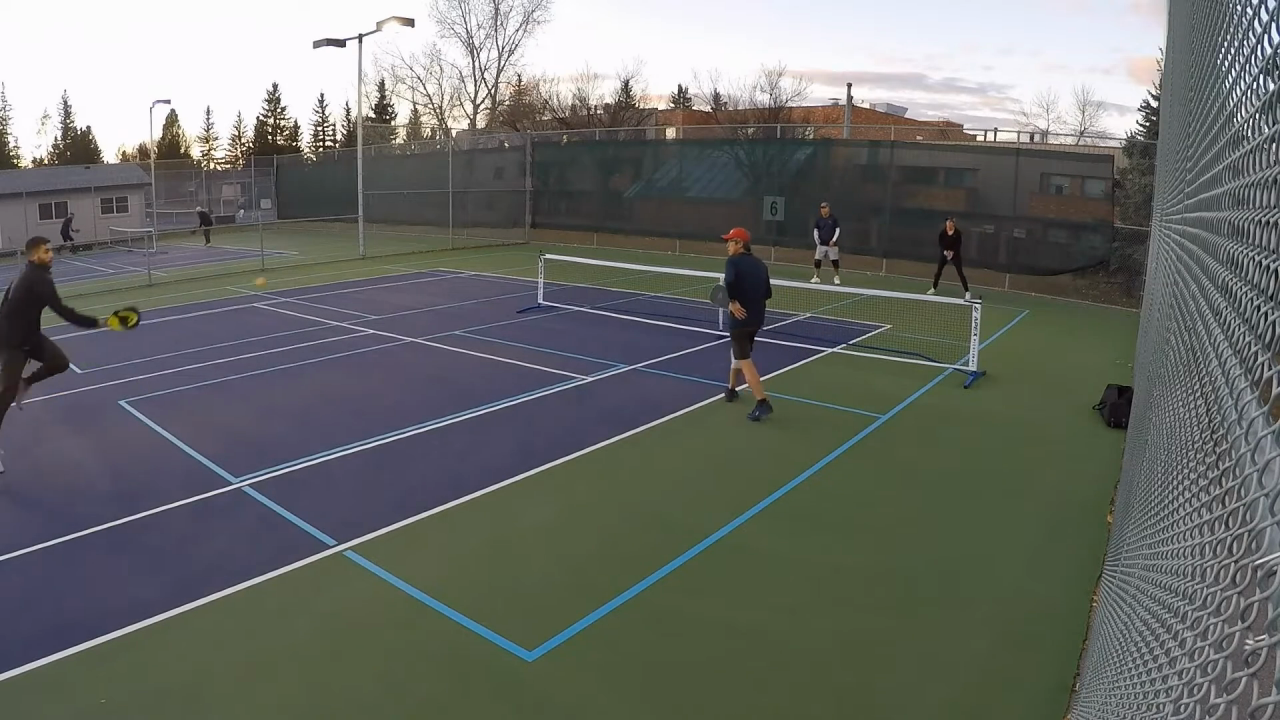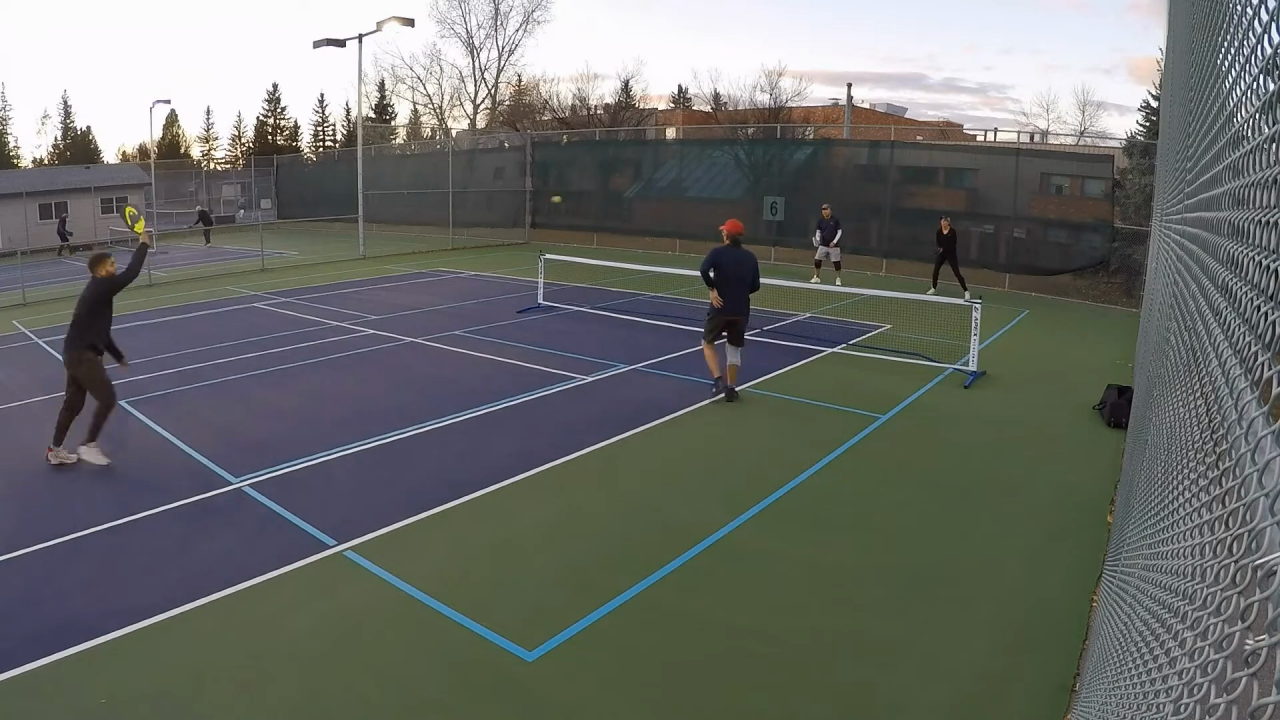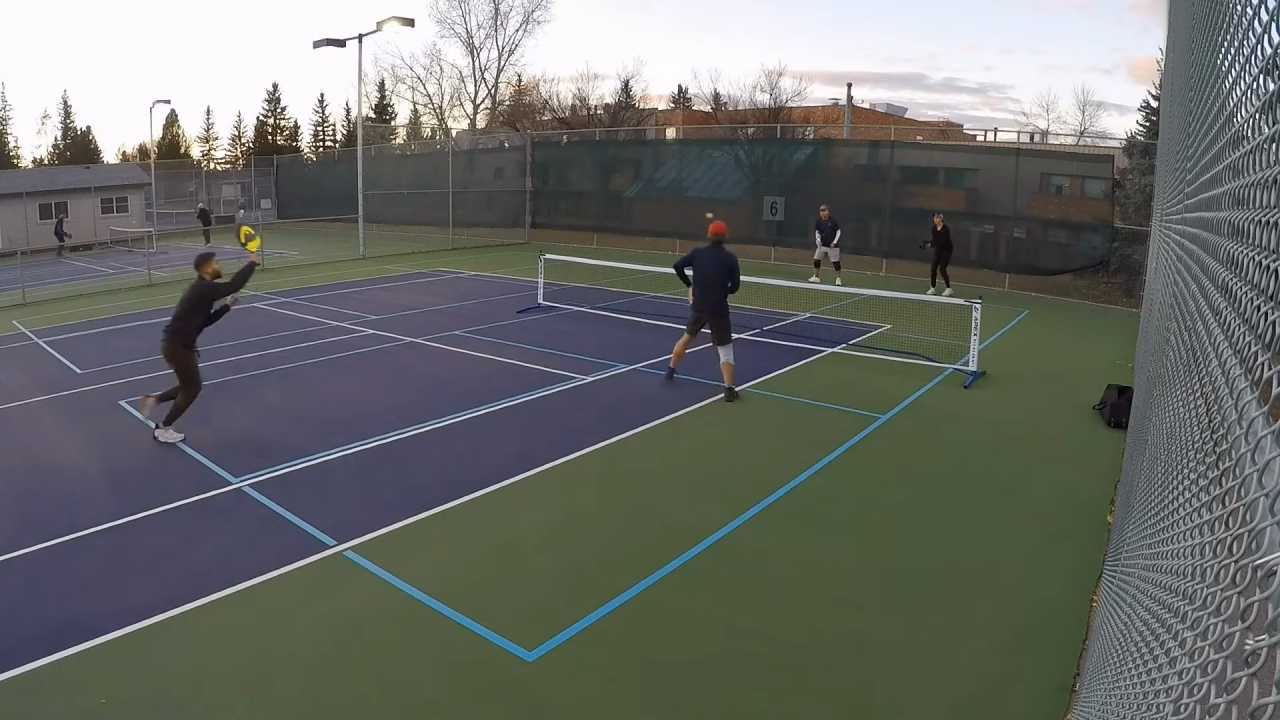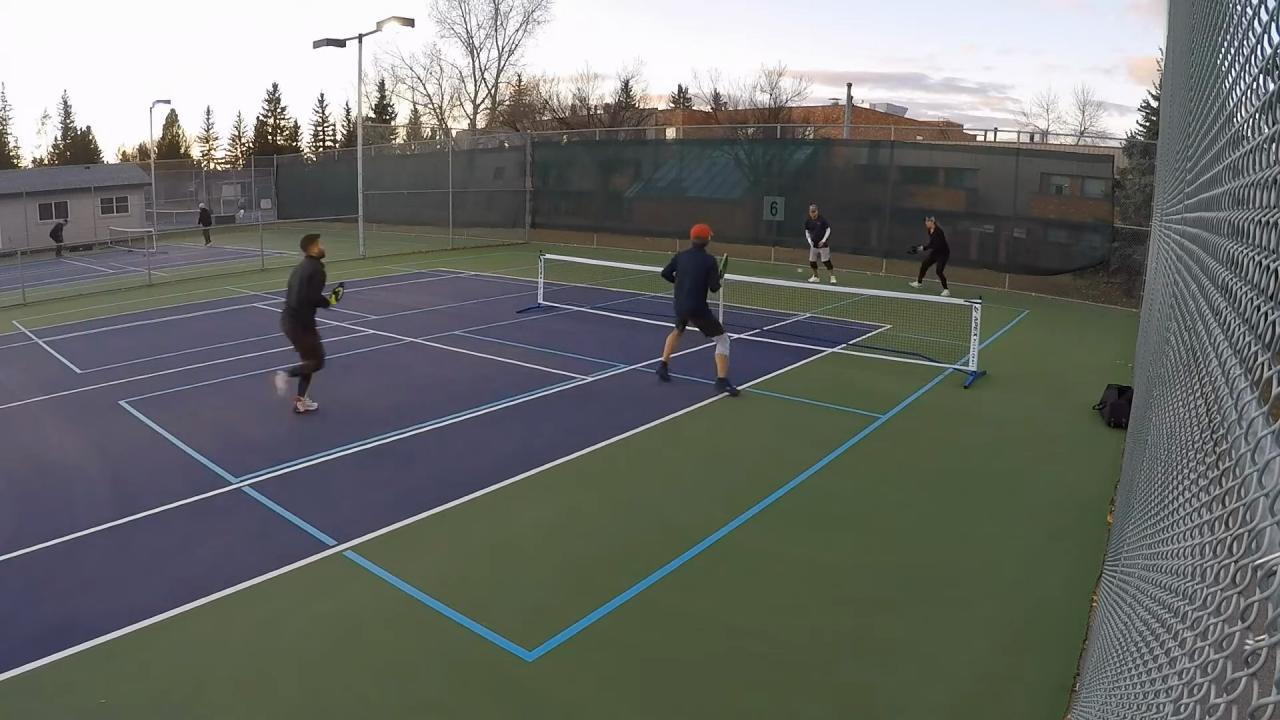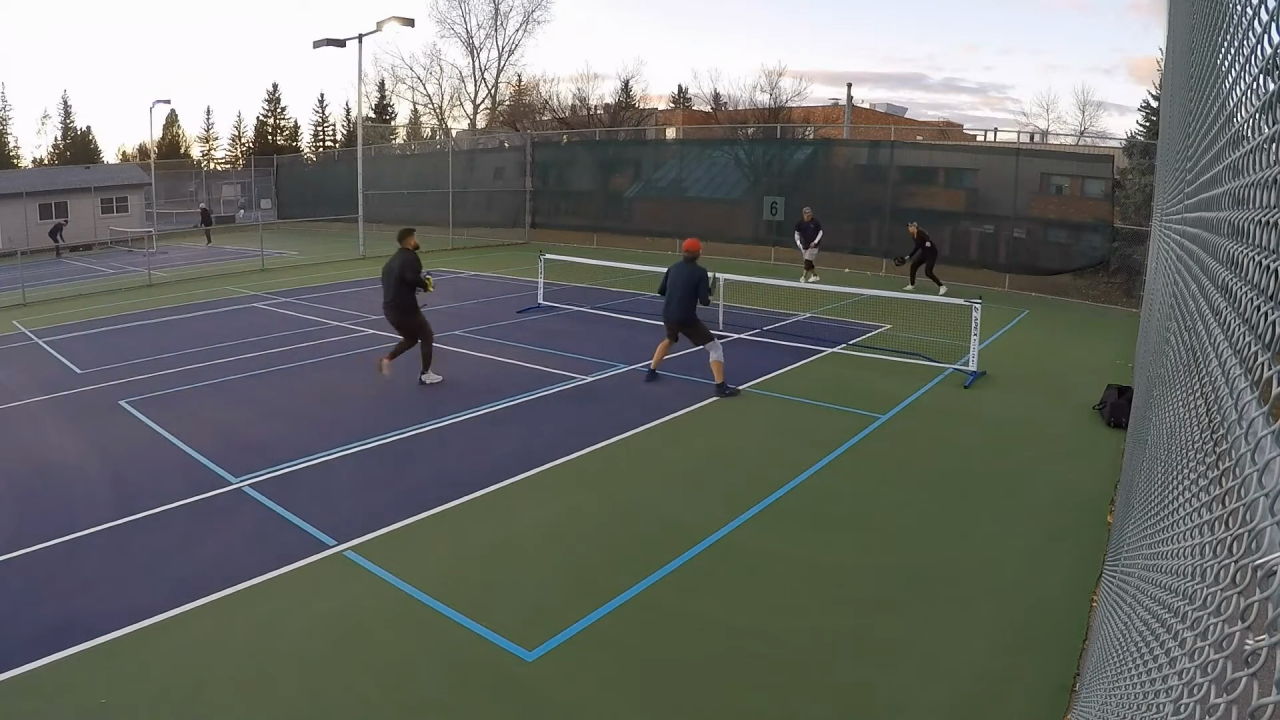
dt=0.3s
person 1, frame 1
left shoulder: (33, 276)
right shoulder: (39, 280)
right elbow: (62, 310)
right wrist: (94, 322)
left hip: (29, 337)
left knee: (60, 362)
left ankle: (24, 383)
person 1, frame 2
left shoulder: (98, 290)
right shoulder: (101, 286)
left elbow: (101, 333)
right elbow: (130, 274)
left wrist: (118, 356)
right wrist: (143, 245)
left hip: (81, 353)
right hip: (82, 354)
left knee: (73, 403)
right knee: (108, 398)
left ankle: (55, 451)
right ankle: (89, 446)
person 1, frame 3
left shoulder: (201, 288)
right shoulder: (204, 288)
left elbow: (201, 322)
right elbow: (235, 284)
left wrist: (225, 308)
right wrist: (252, 263)
left hip: (177, 343)
right hip: (178, 346)
left knee: (189, 387)
right knee: (193, 389)
left ankle: (152, 400)
right ankle: (163, 429)
person 1, frame 4
left shoulder: (301, 267)
right shoulder: (316, 269)
right elbow: (313, 298)
right wrist: (327, 302)
left hip: (289, 320)
right hip: (300, 323)
left knee: (311, 360)
right knee: (318, 362)
left ankle: (301, 401)
right ankle: (286, 375)
person 1, frame 5
left shoulder: (392, 260)
right shoulder: (411, 258)
right elbow: (412, 278)
right wrist: (426, 284)
left hip: (389, 309)
right hip: (405, 309)
left knee: (411, 339)
right knee: (427, 337)
left ankle: (387, 360)
right ankle: (426, 375)
person 2, frame 1
left shoulder: (733, 261)
right shoulder: (760, 264)
left elbow: (729, 281)
right elbow: (768, 293)
left wrist: (733, 301)
left hip: (740, 319)
right hip: (757, 318)
left knee: (744, 362)
right knee: (740, 355)
left ankle: (762, 402)
right ankle: (731, 390)
person 2, frame 2
left shoulder: (718, 252)
right shoulder: (750, 257)
left elbow: (704, 269)
right elbow: (755, 286)
left wrist: (712, 289)
left hip: (720, 309)
right hip: (741, 311)
left knee: (708, 344)
right knee: (734, 350)
left ankle: (719, 381)
right ankle: (730, 389)
person 2, frame 3
left shoulder: (698, 252)
right shoulder: (730, 258)
left elbow: (677, 266)
right elbow: (735, 287)
left wrist: (690, 285)
left hip: (698, 307)
right hip: (719, 310)
left knee: (687, 337)
right knee: (725, 349)
left ankle: (670, 370)
right ankle: (729, 389)
person 2, frame 4
left shoulder: (681, 256)
right shoulder: (709, 260)
left elbow: (665, 273)
right elbow: (714, 287)
right wrist: (718, 282)
left hip: (679, 306)
right hip: (698, 308)
left knee: (677, 332)
right knee: (722, 339)
left ankle: (663, 366)
right ankle: (722, 381)
person 2, frame 5
left shoulder: (673, 268)
right shoulder: (700, 272)
left elbow: (661, 291)
right elbow: (704, 300)
right wrist: (708, 298)
left hip: (668, 317)
right hip: (686, 319)
left knee: (669, 341)
right knee: (715, 347)
left ankle: (651, 371)
right ankle: (720, 386)
